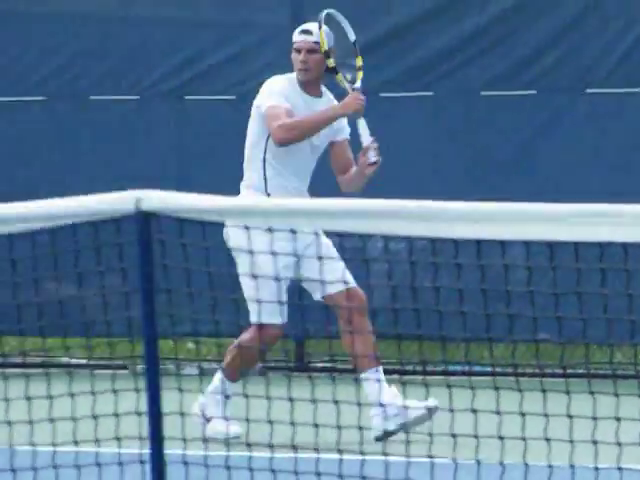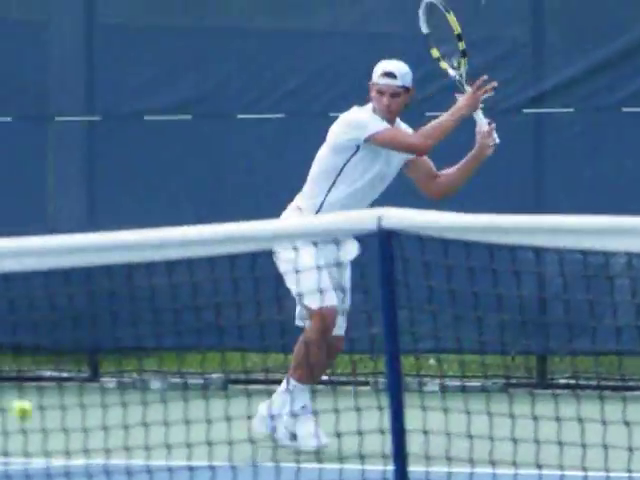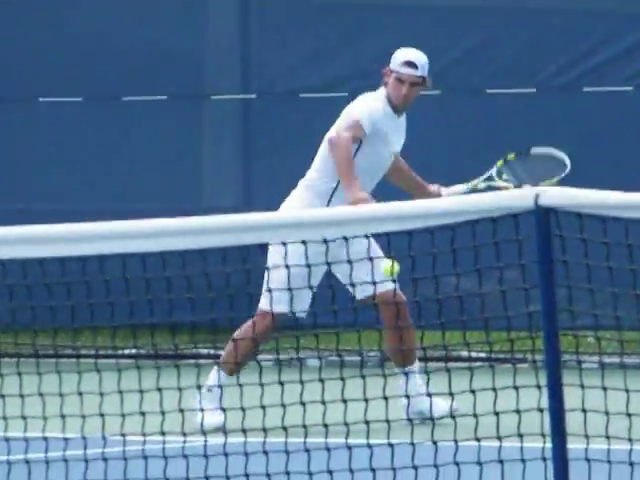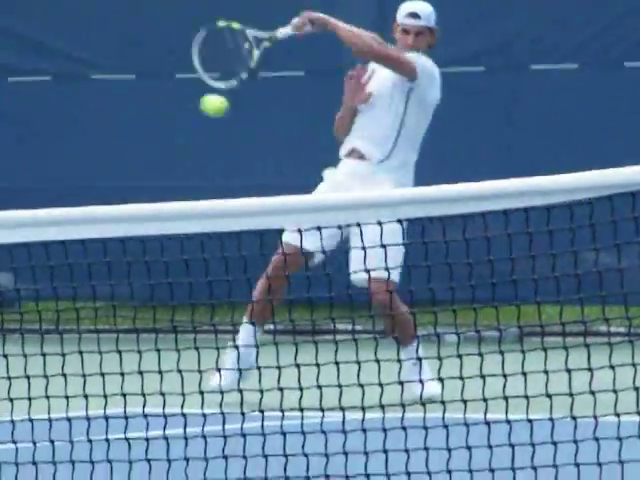
dt=0.3s
person 1, frame 1
left shoulder: (337, 113)
right shoulder: (277, 88)
left elbow: (347, 179)
right elbow: (281, 134)
left wrist: (364, 168)
right wrist: (339, 109)
left hip: (299, 224)
right hip: (259, 224)
left knee: (352, 303)
right knee: (269, 330)
left ankle: (386, 407)
right ankle: (215, 401)
person 1, frame 2
left shoulder: (400, 132)
right shoulder: (358, 119)
left elbow: (436, 188)
right elbow: (420, 147)
left wrist: (478, 154)
right wrist: (462, 108)
left hip: (336, 242)
right hip: (301, 236)
left knee: (331, 343)
right knee: (324, 316)
left ankle: (279, 412)
right ankle: (298, 410)
person 1, frame 3
left shoulder: (397, 121)
right shoulder: (368, 107)
right elbow: (339, 142)
left wrist: (427, 191)
right wrist: (353, 190)
left knee: (394, 304)
right knee: (266, 322)
left ankle: (416, 397)
right ankle: (211, 394)
person 1, frame 4
left shoulder: (424, 72)
right shoulder: (376, 76)
left elbow: (381, 51)
right wrist: (354, 99)
left hip: (384, 193)
right hip: (341, 180)
left knee: (382, 294)
right knee: (284, 262)
left ankle: (416, 366)
right ankle: (238, 358)
